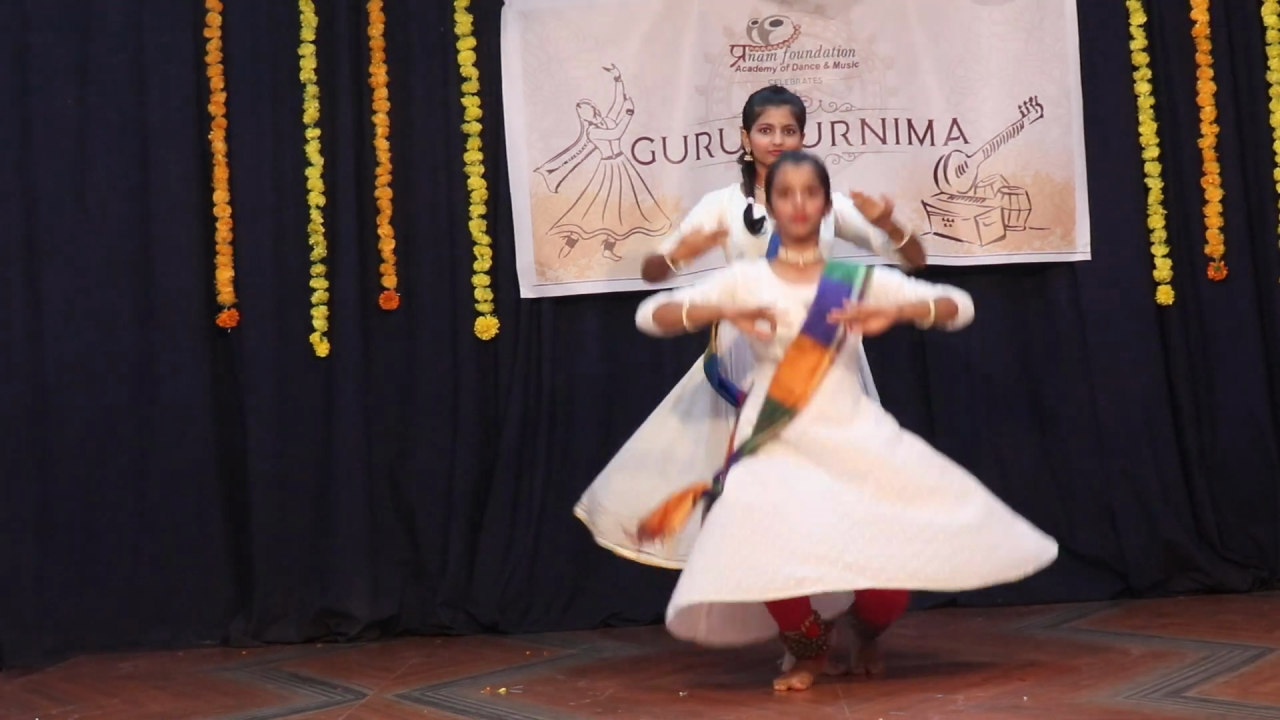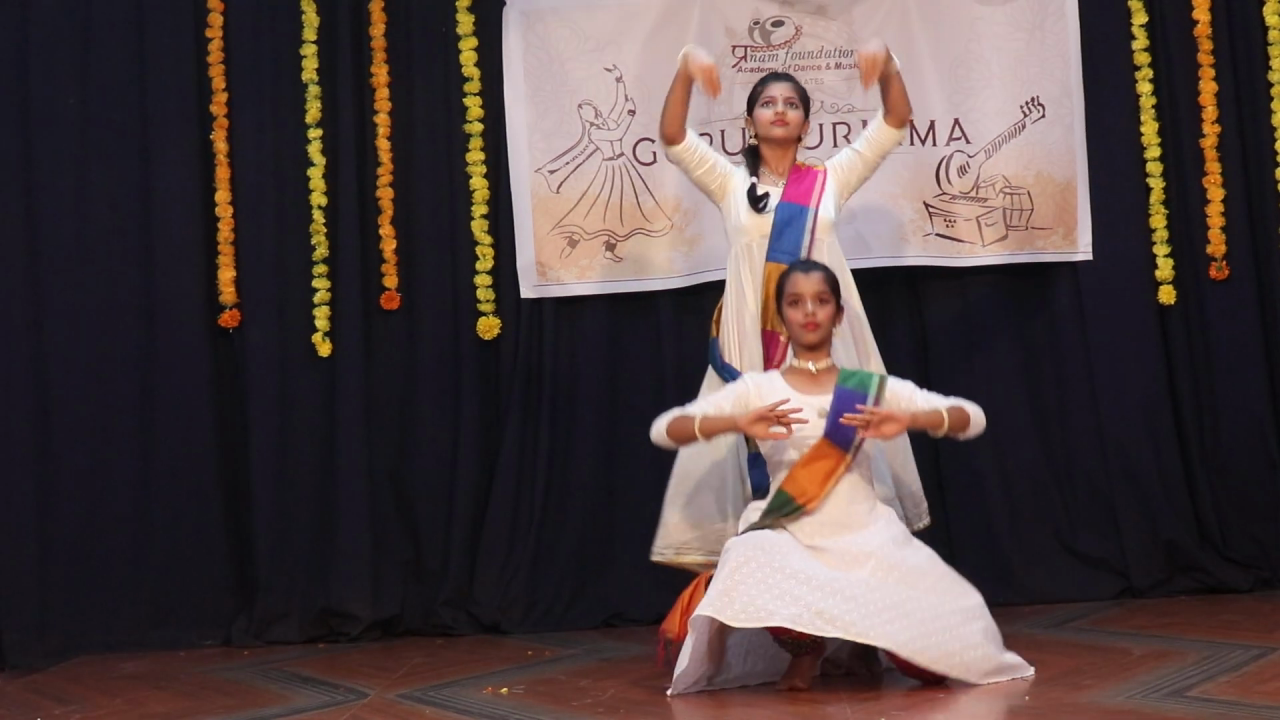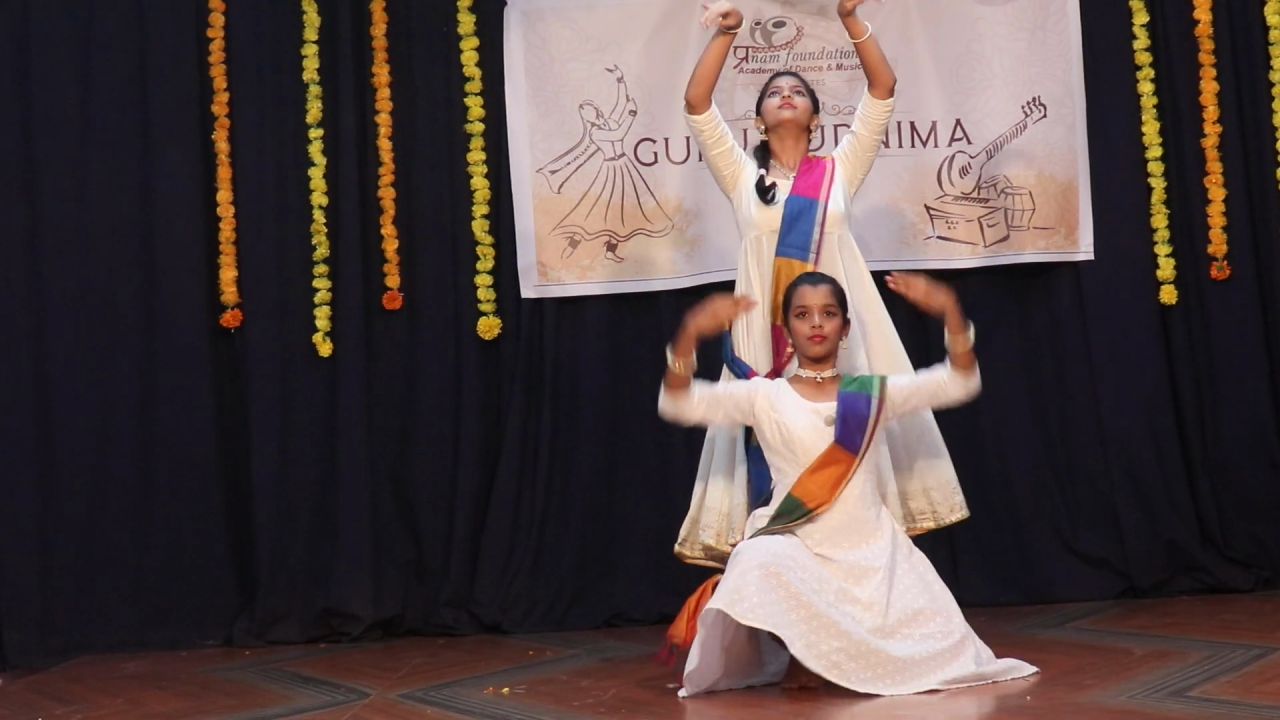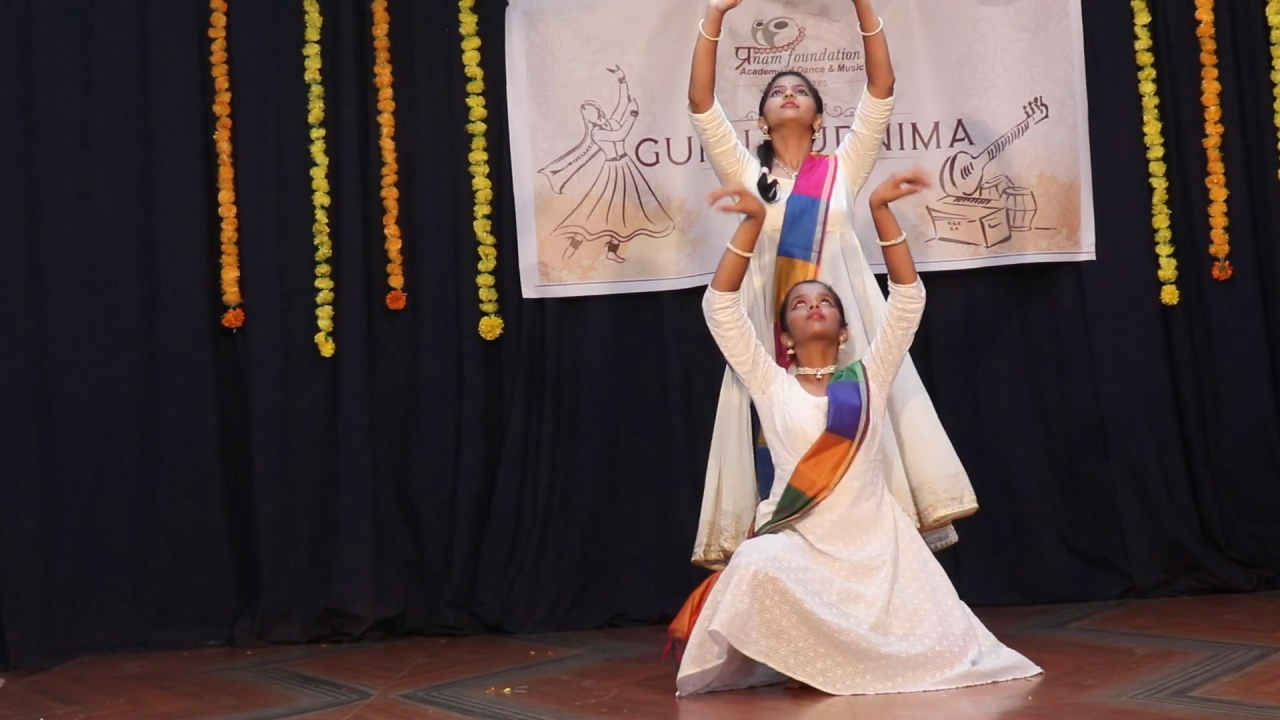
dt=0.4s
person 1, frame 1
left shoulder: (831, 204)
right shoulder: (721, 206)
left elbow: (913, 258)
right elbow: (652, 271)
left wrist: (890, 227)
right wrist: (680, 249)
right hip: (746, 373)
left ankle: (865, 631)
person 1, frame 2
left shoulder: (832, 179)
right shoulder: (731, 184)
left elbow: (894, 125)
right elbow: (673, 138)
left wrist: (888, 68)
right wrist: (683, 75)
left hip: (823, 347)
right hip: (753, 350)
right knee: (759, 469)
person 1, frame 3
left shoulder: (840, 165)
right shoulder: (744, 175)
left elbow: (883, 86)
right elbow: (697, 103)
left hip: (839, 341)
right hip: (767, 343)
person 1, frame 4
left shoulder: (842, 168)
right shoulder: (745, 173)
left elbow: (881, 87)
right elbow: (700, 101)
left hip: (841, 334)
right hip: (770, 340)
right knee: (778, 472)
person 2, frame 1
left shoulder: (862, 280)
right shoulder: (744, 280)
left elbow: (961, 307)
right elbow: (650, 316)
left wrist: (894, 313)
right wrist: (729, 314)
left hip: (855, 443)
right hip: (778, 448)
left knee: (902, 550)
right knee: (763, 550)
right ankle: (807, 650)
person 2, frame 2
left shoulder: (873, 388)
right shoulder: (758, 388)
left elbow: (973, 419)
right elbow: (662, 430)
left wrist: (909, 420)
right wrist: (737, 424)
left hip: (866, 540)
right hip: (790, 540)
left knee: (929, 663)
right knee: (749, 563)
left ankle: (868, 638)
right ankle: (804, 650)
person 2, frame 3
left shoulder: (875, 392)
right shoulder: (762, 396)
left elbow: (963, 384)
right elbow: (675, 405)
left wrist: (951, 313)
right wrist: (689, 334)
left hip: (871, 551)
right hip: (795, 550)
left knee: (938, 656)
right knee: (762, 565)
left ankle: (859, 651)
right ankle: (798, 653)
person 2, frame 4
left shoulder: (869, 377)
right shoulder: (770, 384)
left elbow: (908, 297)
right elbow: (720, 305)
left wrist: (880, 209)
right wrist: (752, 222)
left hip: (875, 540)
right hip: (798, 542)
left knee: (940, 652)
right knee: (757, 571)
left ankle: (861, 642)
right ankle: (800, 654)
person 3, frame 1
left shoulder: (608, 120)
right shoulder: (592, 132)
left elbow: (619, 100)
right elbow: (617, 133)
left wrist: (618, 79)
right wrist: (628, 113)
left hip: (621, 166)
right hip: (609, 169)
left knee: (619, 205)
right knee: (596, 205)
left ankle: (608, 248)
right ankle: (570, 242)
person 3, frame 2
left shoulder: (609, 121)
right shoulder: (593, 133)
left elbow: (620, 101)
right elbow: (618, 134)
left wrist: (619, 79)
right wrist: (629, 114)
left hip: (623, 166)
right hip: (610, 170)
left knee: (618, 206)
right knee: (599, 206)
left ankle: (609, 249)
right ankle: (572, 242)
person 3, frame 3
left shoulder: (610, 121)
right shoulder: (595, 133)
left elbow: (622, 101)
right elbow: (619, 134)
left wrist: (620, 80)
right wrist: (630, 114)
left hip: (624, 167)
right hip: (612, 170)
left knee: (619, 207)
right knee: (600, 206)
left ankle: (610, 250)
right ankle: (573, 243)
person 3, frame 4
left shoulder: (612, 122)
right shoulder: (596, 133)
left elbow: (623, 102)
right elbow: (620, 135)
left wrist: (622, 80)
right wrist: (632, 114)
left hip: (625, 167)
right hip: (613, 170)
left knee: (621, 207)
right knee: (602, 206)
left ankle: (612, 250)
right ankle: (574, 243)
